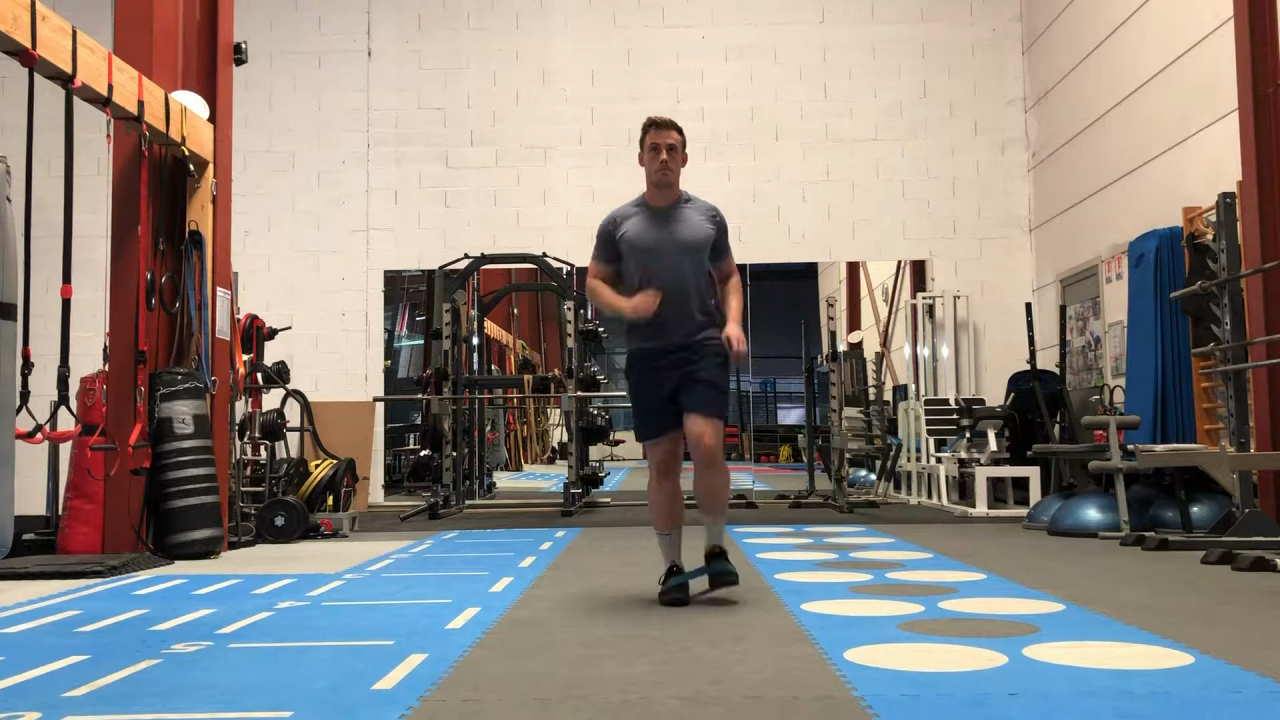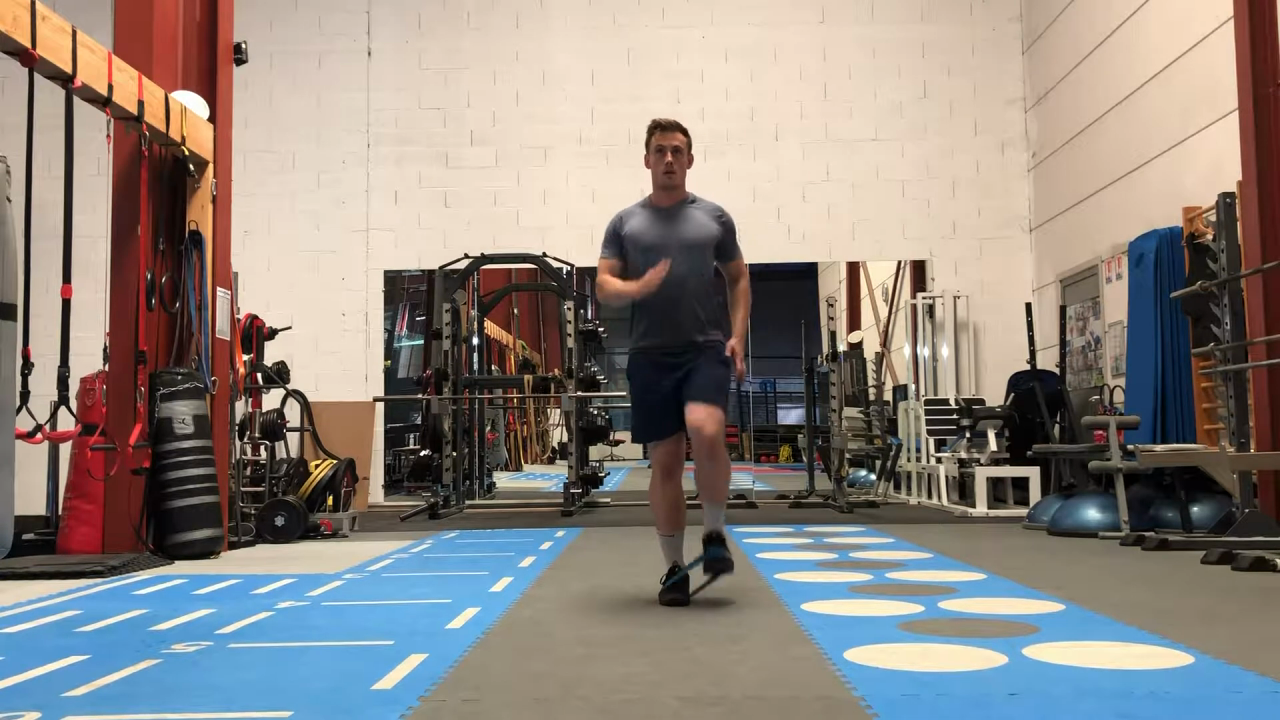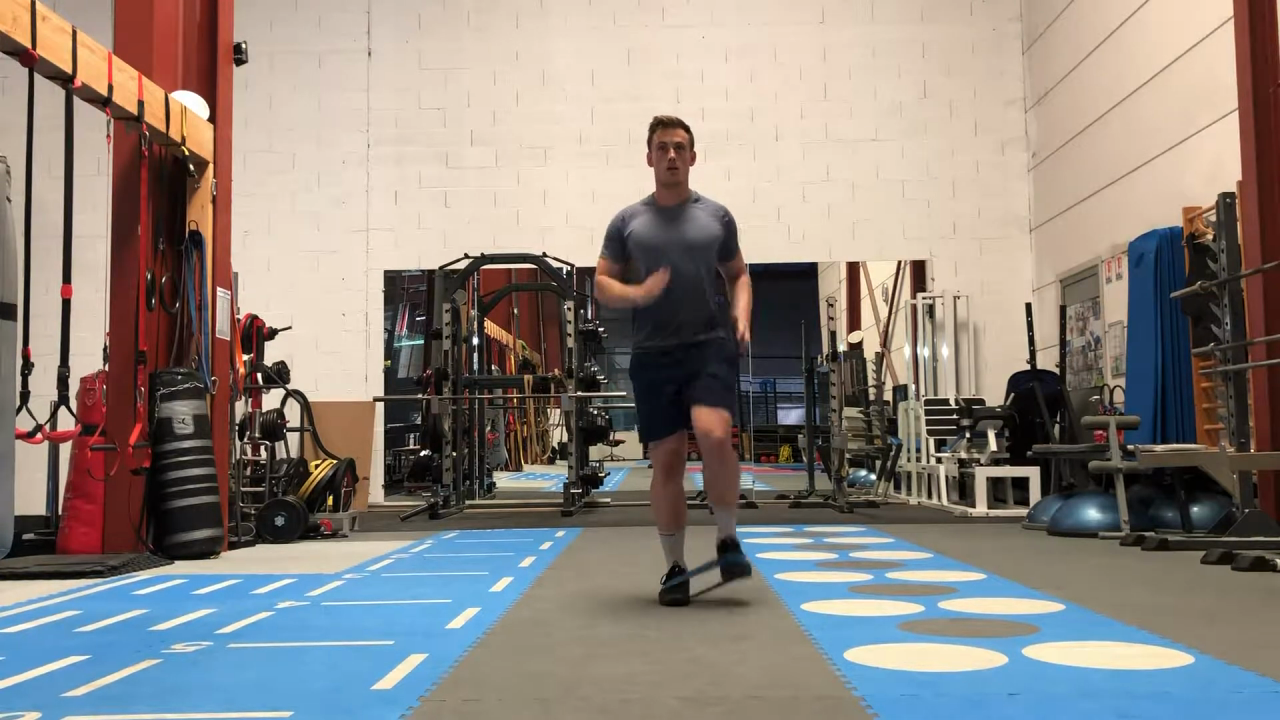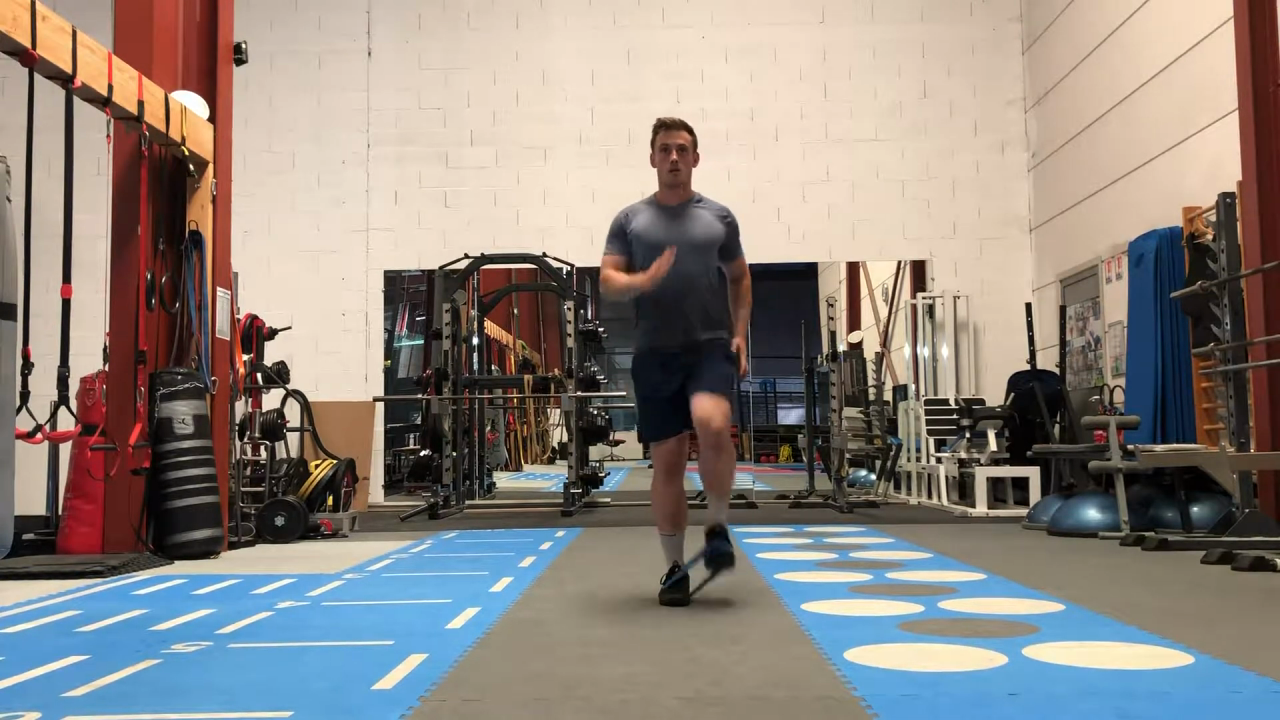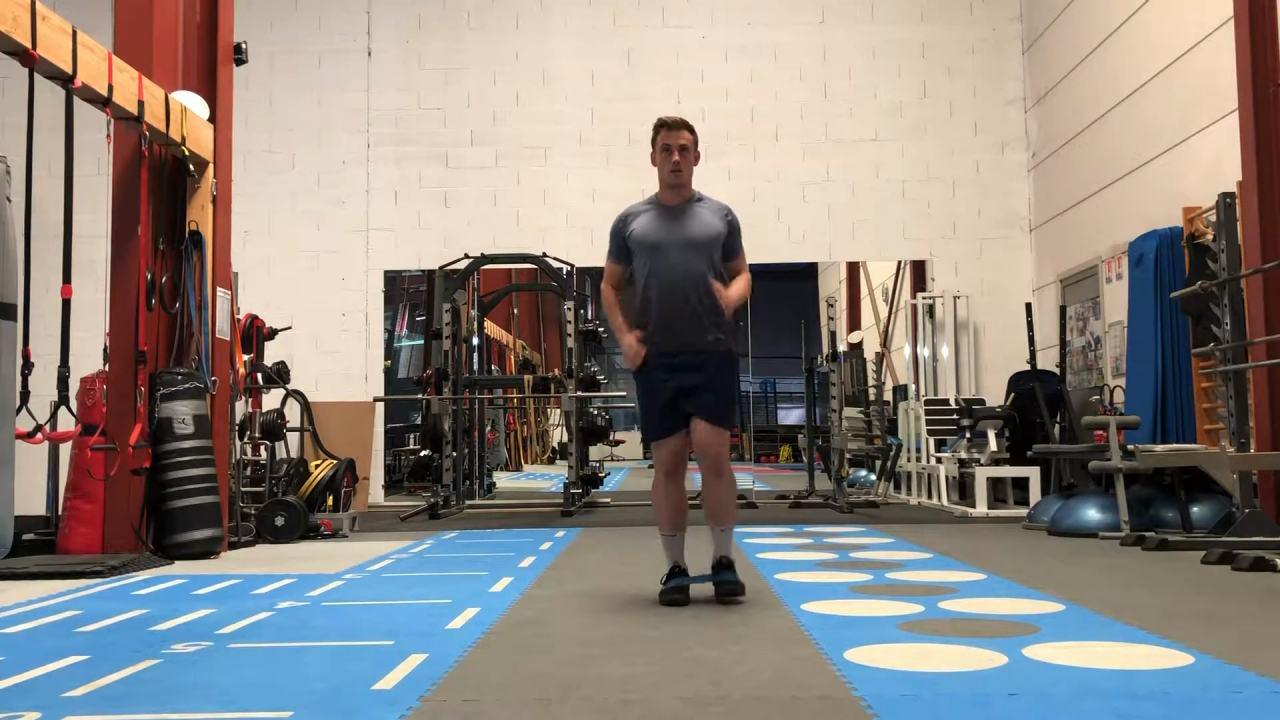
dt=1s
person 1, frame 1
left shoulder: (708, 216)
right shoulder: (618, 222)
left elbow: (728, 276)
right elbow: (595, 282)
left wrist: (733, 323)
right wrist: (624, 305)
left hip: (703, 349)
right hip: (649, 358)
left knee: (706, 449)
right knee: (664, 462)
left ankle: (716, 551)
right ankle: (672, 568)
person 1, frame 2
left shoulder: (715, 216)
right shoulder: (625, 222)
left elbow: (738, 278)
right elbow: (602, 286)
left wrist: (738, 335)
right wrist: (636, 288)
left hip: (704, 347)
right hip: (650, 355)
left knee: (707, 435)
right knee: (665, 461)
left ankle: (714, 534)
right ankle: (674, 567)
person 1, frame 3
left shoulder: (717, 215)
right shoulder: (628, 221)
left elbow: (738, 274)
right elbow: (601, 282)
left wrist: (742, 316)
right wrist: (636, 294)
left hip: (709, 345)
right hip: (653, 356)
left knee: (716, 437)
right knee: (667, 462)
left ankle: (728, 538)
right ankle: (675, 568)
person 1, frame 4
left shoulder: (720, 216)
right shoulder: (630, 219)
left elbow: (740, 278)
right elbow: (607, 282)
left wrist: (740, 335)
right wrist: (643, 281)
left hip: (710, 346)
right hip: (655, 355)
left knee: (713, 427)
right knee: (667, 462)
left ankle: (717, 525)
right ankle: (674, 567)
person 1, frame 5
left shoulder: (720, 215)
right shoulder: (630, 220)
left elbow: (743, 276)
right elbow: (611, 285)
left wrist: (733, 297)
right wrist: (624, 334)
left hip: (712, 354)
right hip: (656, 360)
left knee: (714, 455)
right knee: (668, 463)
left ankle: (723, 561)
right ankle: (675, 568)
